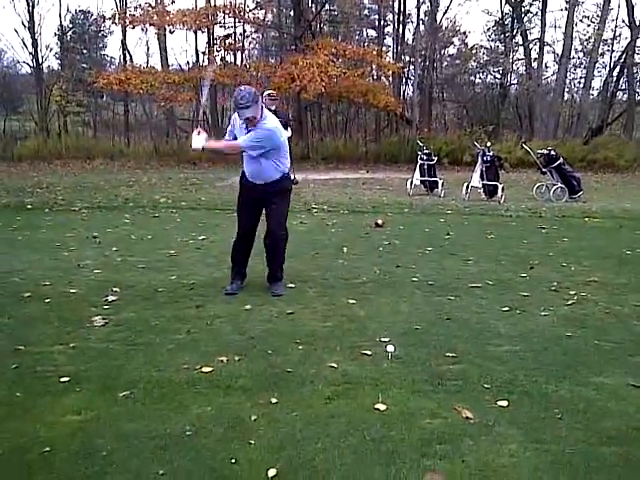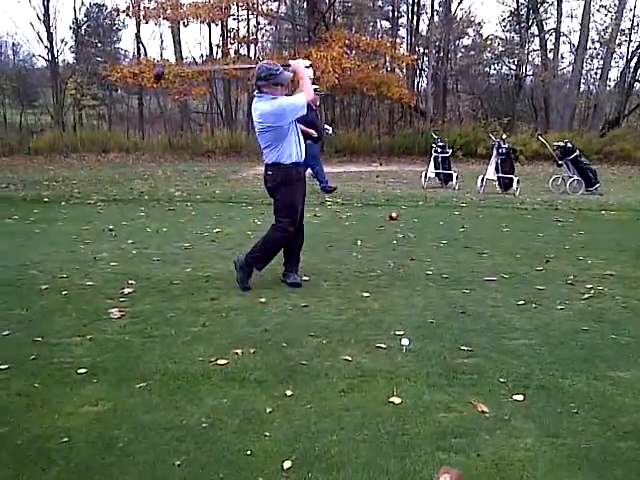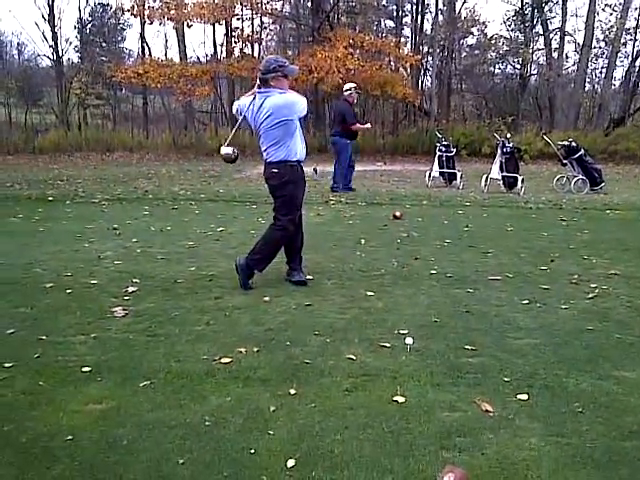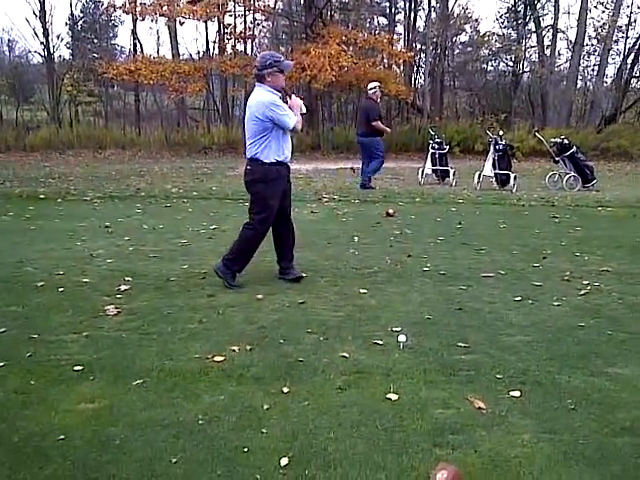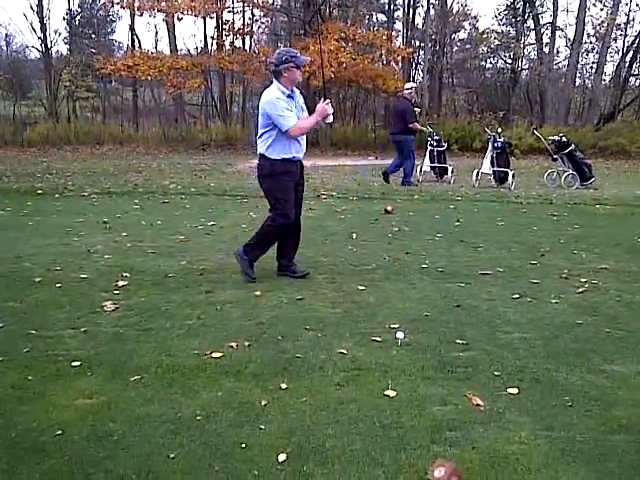
dt=0.5s
person 1, frame 1
left shoulder: (269, 128)
right shoulder: (239, 120)
left elbow: (233, 148)
right elbow: (229, 141)
left wrist: (206, 144)
right wrist: (207, 139)
left hip: (276, 186)
right hip: (250, 185)
left knee: (276, 234)
right knee: (244, 233)
left ankle: (275, 278)
right ankle: (237, 277)
person 1, frame 2
left shoulder: (263, 101)
right shoulder: (271, 108)
left elbow: (293, 104)
right elbow: (307, 96)
right wrist: (301, 70)
left hip: (294, 169)
right hip: (281, 174)
left knee: (295, 223)
right knee: (285, 225)
left ankle: (291, 269)
right ankle: (248, 263)
person 1, frame 3
left shoulder: (252, 103)
right shoulder: (288, 101)
left elbow: (235, 108)
right elbow: (303, 102)
left wrist: (256, 89)
right wrist: (283, 89)
left hip: (276, 168)
right hip: (287, 171)
left knee: (293, 220)
right knee: (284, 223)
left ankle: (295, 268)
right ankle: (249, 264)
person 1, frame 4
left shoulder: (263, 96)
right shoulder: (268, 100)
right elbow: (295, 126)
left wrist: (290, 108)
right wrist: (296, 109)
left hip: (276, 169)
right hip: (265, 172)
left knee: (283, 218)
right knee: (260, 223)
left ankle: (286, 266)
right ankle: (228, 265)
person 1, frame 5
left shoulder: (296, 94)
right shoulder: (272, 97)
left elbow: (301, 127)
right elbow: (294, 130)
left wrist: (318, 116)
right wrist: (316, 117)
left hip: (295, 165)
right hip: (274, 168)
left knee: (293, 217)
right knee: (282, 217)
left ankle: (285, 263)
right ankle: (248, 253)
